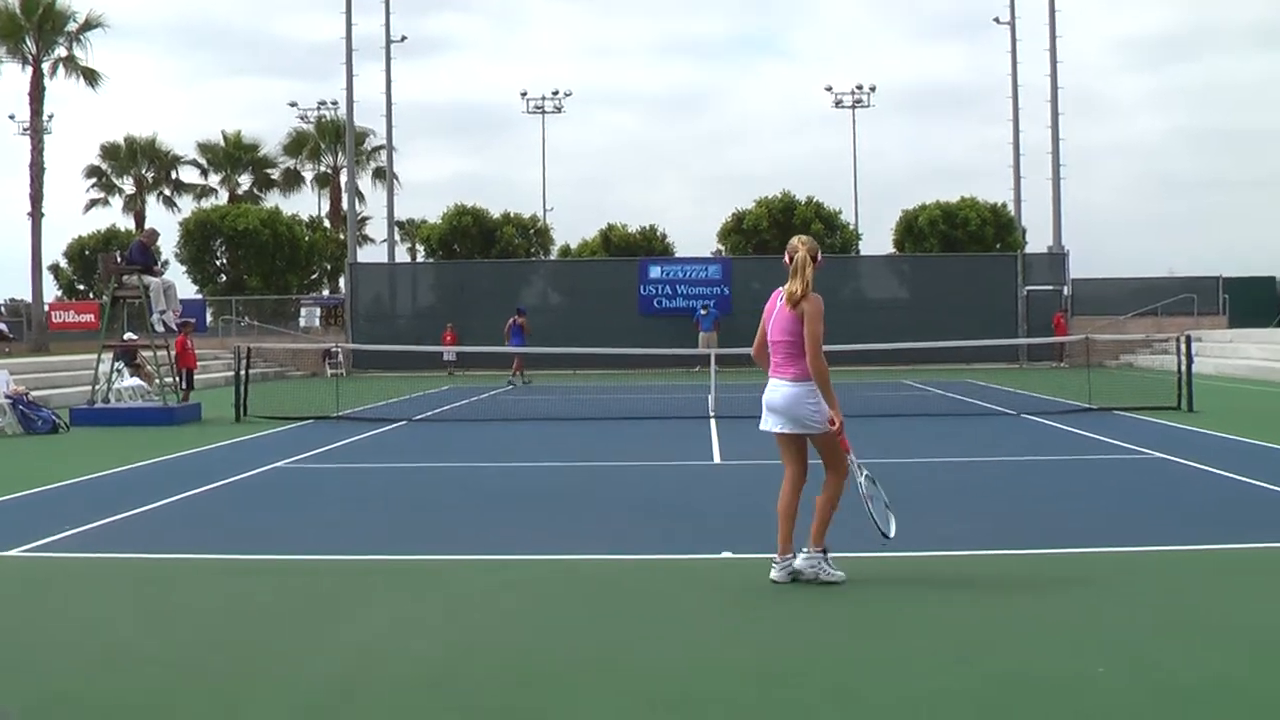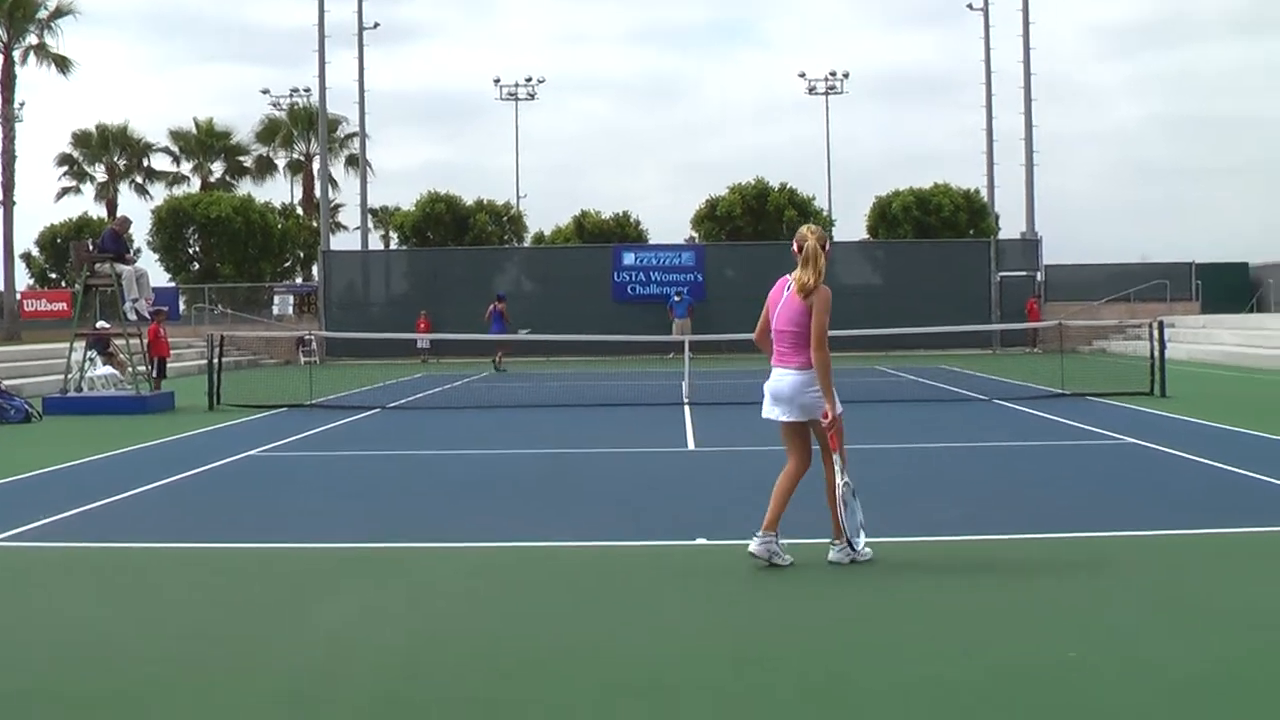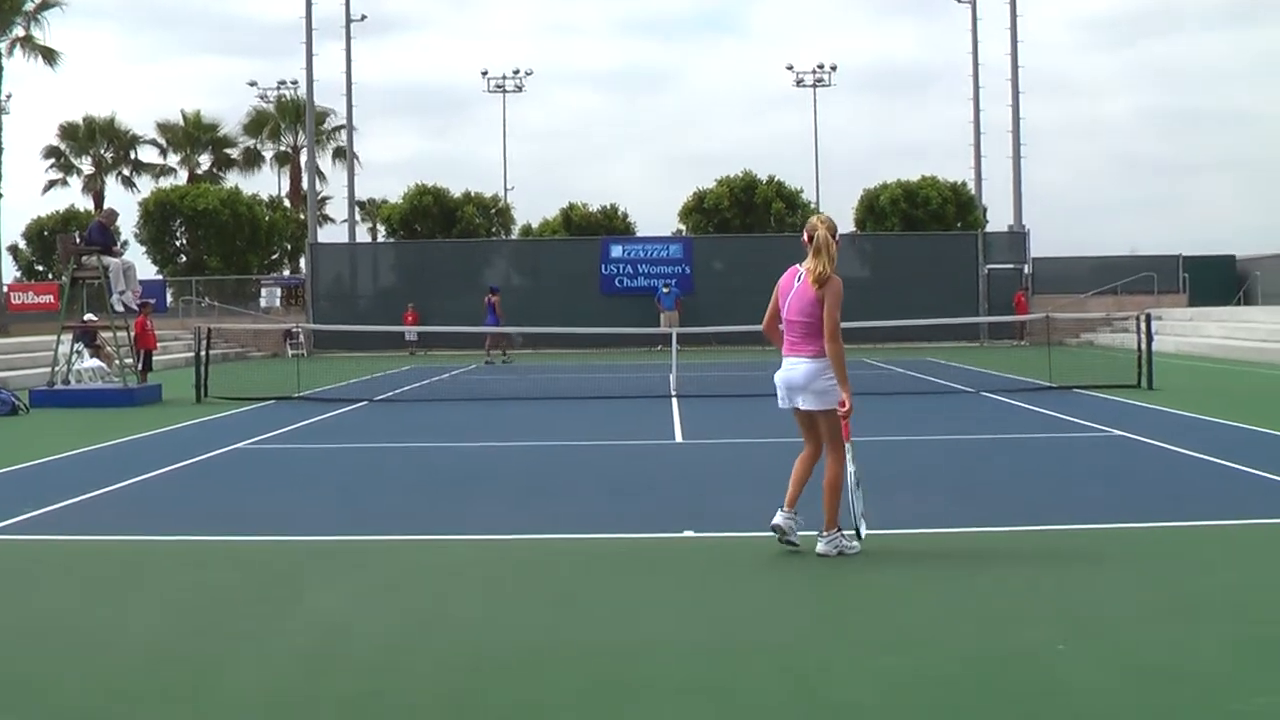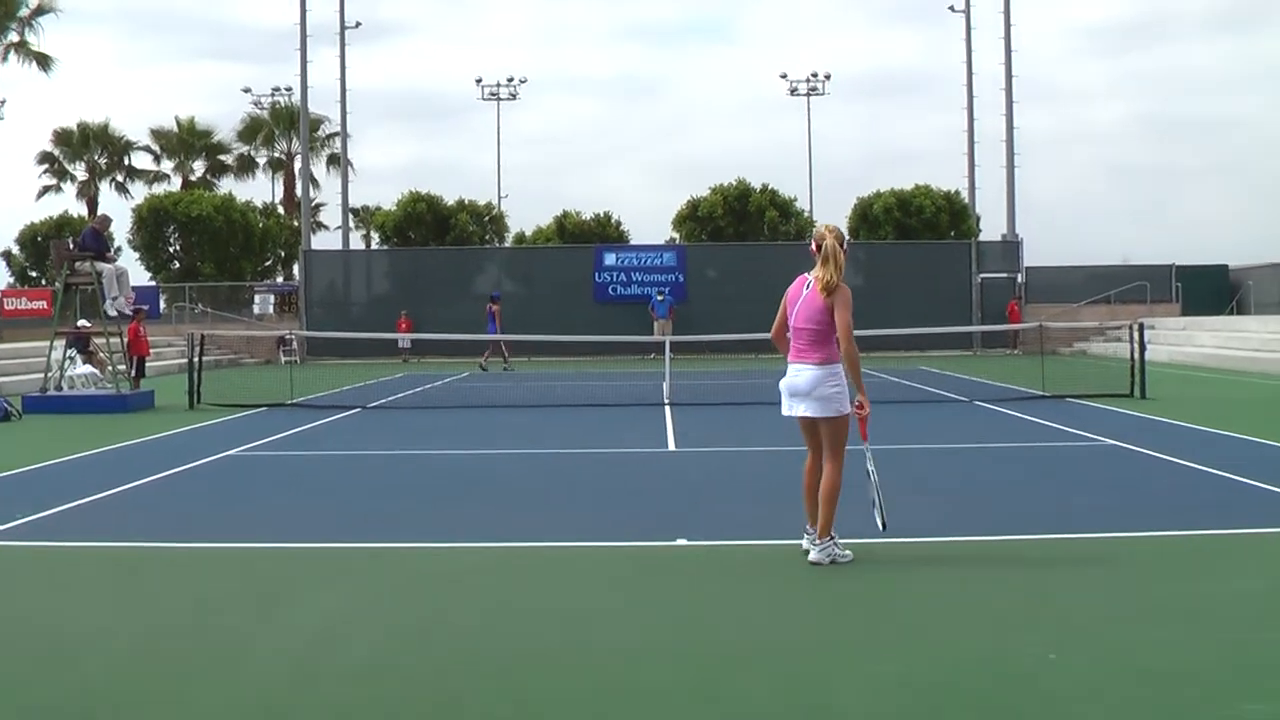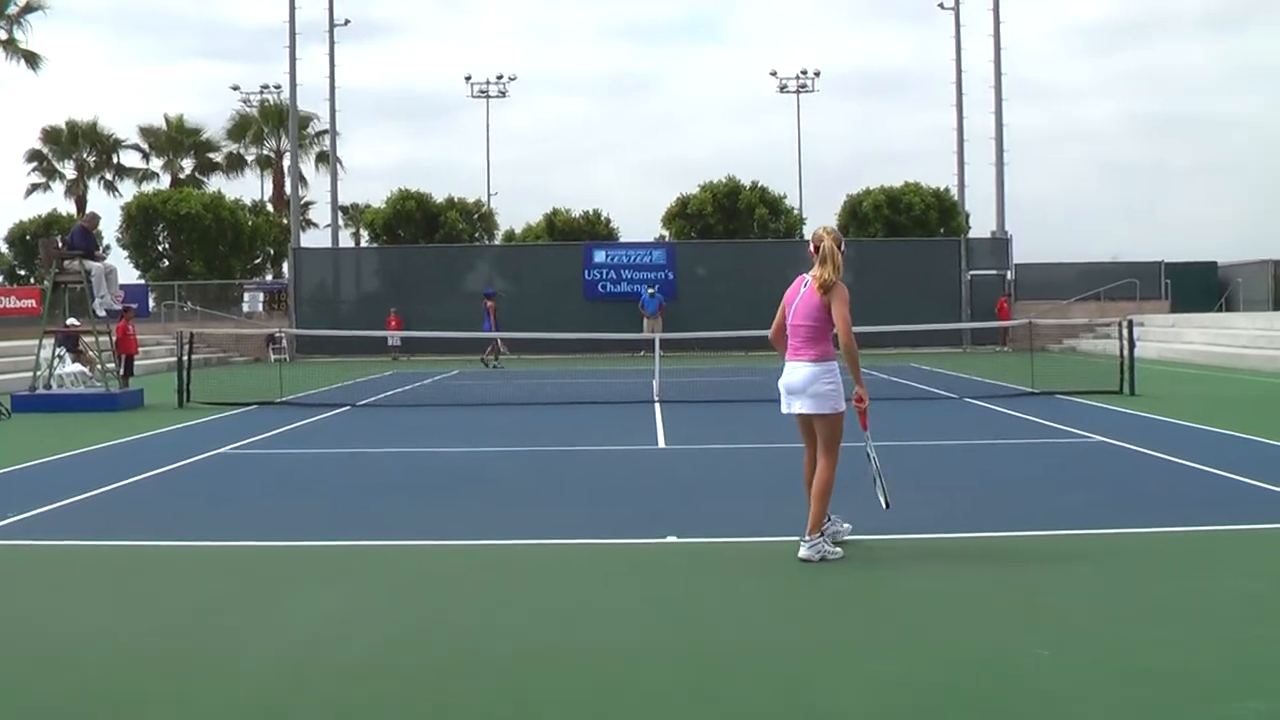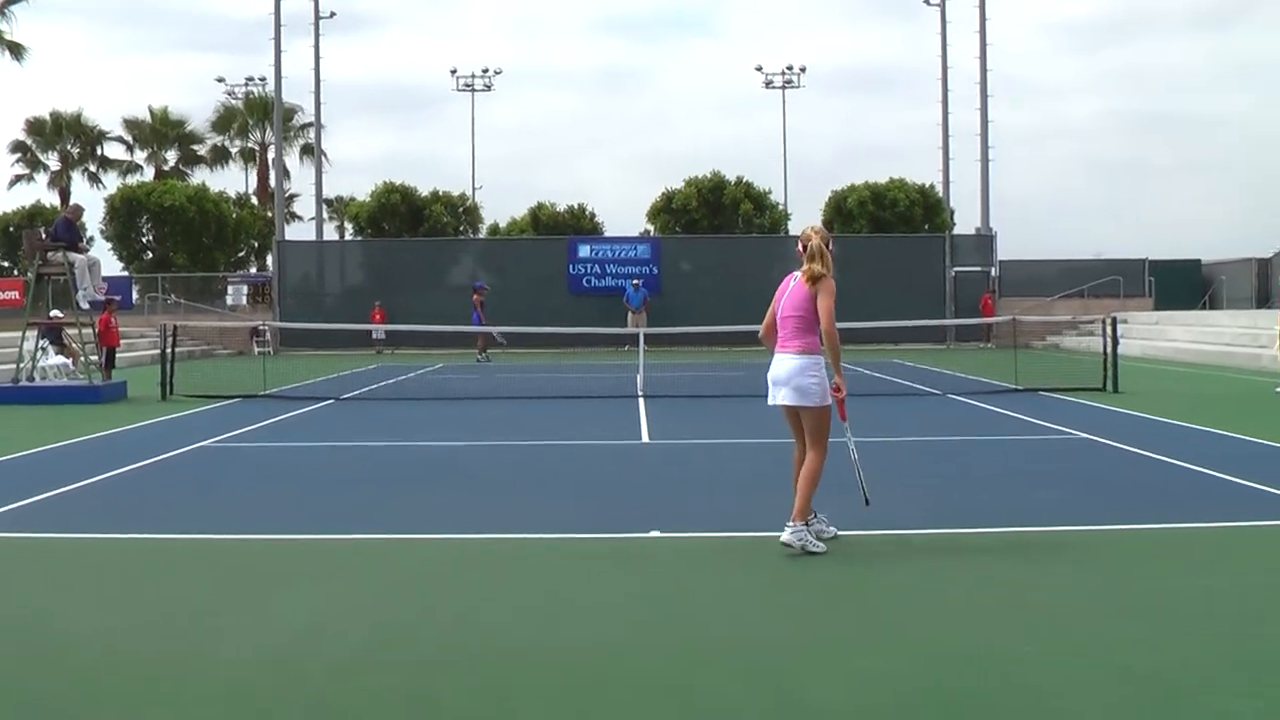
dt=0.2s
person 1, frame 1
left shoulder: (774, 299)
right shoulder: (811, 301)
left elbow: (758, 353)
right elbow: (814, 360)
right wrist: (833, 406)
left hip: (775, 392)
right hip: (802, 392)
left knee: (794, 475)
right knee: (837, 470)
left ankle: (784, 560)
right ankle: (813, 552)
person 1, frame 2
left shoulder: (780, 287)
right shoulder: (819, 292)
left elbow: (760, 337)
right elbow: (818, 351)
right wrist: (829, 400)
left hip: (779, 380)
right hip: (806, 381)
left knee: (798, 461)
right knee: (835, 463)
left ankle: (766, 536)
right ankle: (840, 544)
person 1, frame 3
left shoulder: (788, 276)
right shoulder: (830, 282)
left elbow: (768, 327)
right elbow: (831, 340)
right wrist: (845, 388)
left hip: (789, 370)
right hip: (819, 370)
left knee: (812, 447)
right knee: (835, 452)
left ankle: (786, 512)
right ankle: (830, 535)
person 1, frame 4
left shoulder: (796, 285)
right shoulder: (838, 291)
left elbow: (777, 335)
right elbow: (846, 344)
right wrist: (861, 391)
left hip: (795, 377)
right hip: (825, 377)
left knee: (815, 455)
right knee: (833, 461)
left ankle: (813, 530)
right ankle: (822, 543)
person 1, frame 5
left shoulder: (796, 285)
right shoulder: (834, 289)
left elbow: (775, 335)
right elbow: (846, 339)
right wrist: (859, 384)
left hip: (792, 374)
right hip: (820, 374)
left knee: (813, 453)
right knee: (827, 458)
left ankle: (822, 522)
right ankle: (812, 540)
person 1, frame 6
left shoulder: (788, 282)
right shoulder: (823, 282)
left elbow: (766, 332)
right elbow: (828, 329)
right wrist: (838, 373)
left hip: (780, 366)
right hip: (806, 366)
left knee: (803, 447)
right knee: (816, 450)
left ankle: (806, 518)
